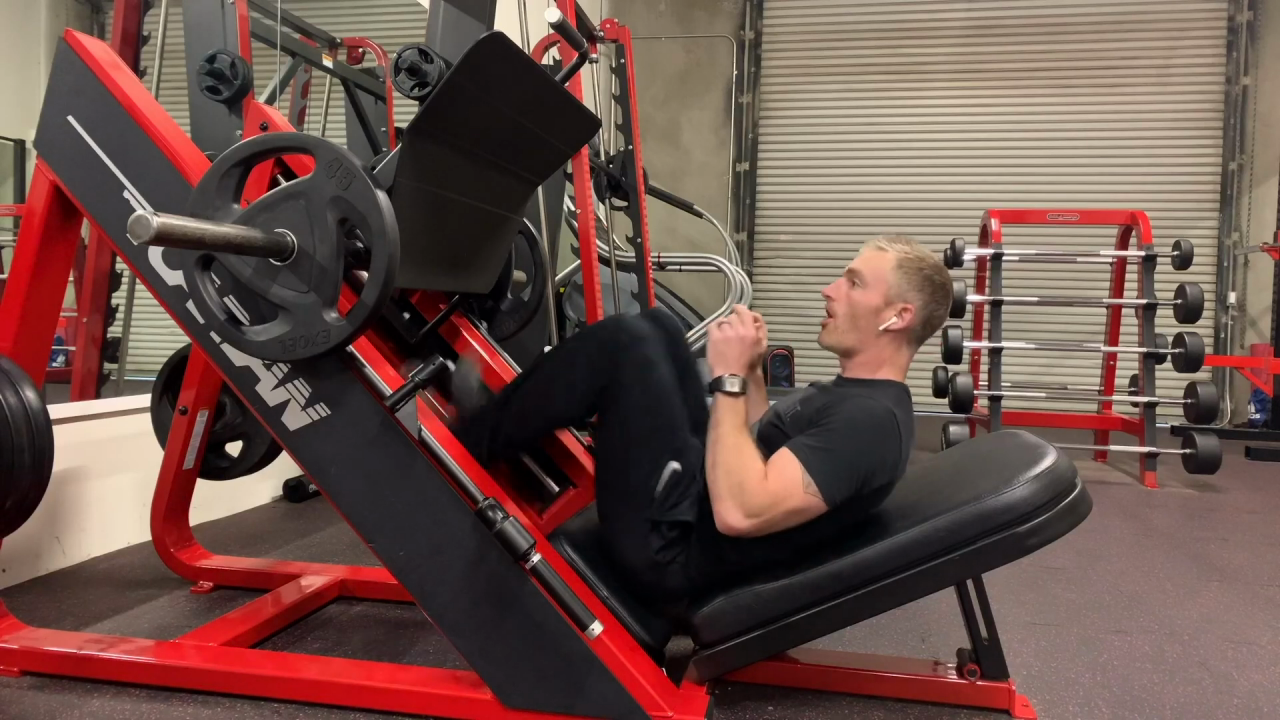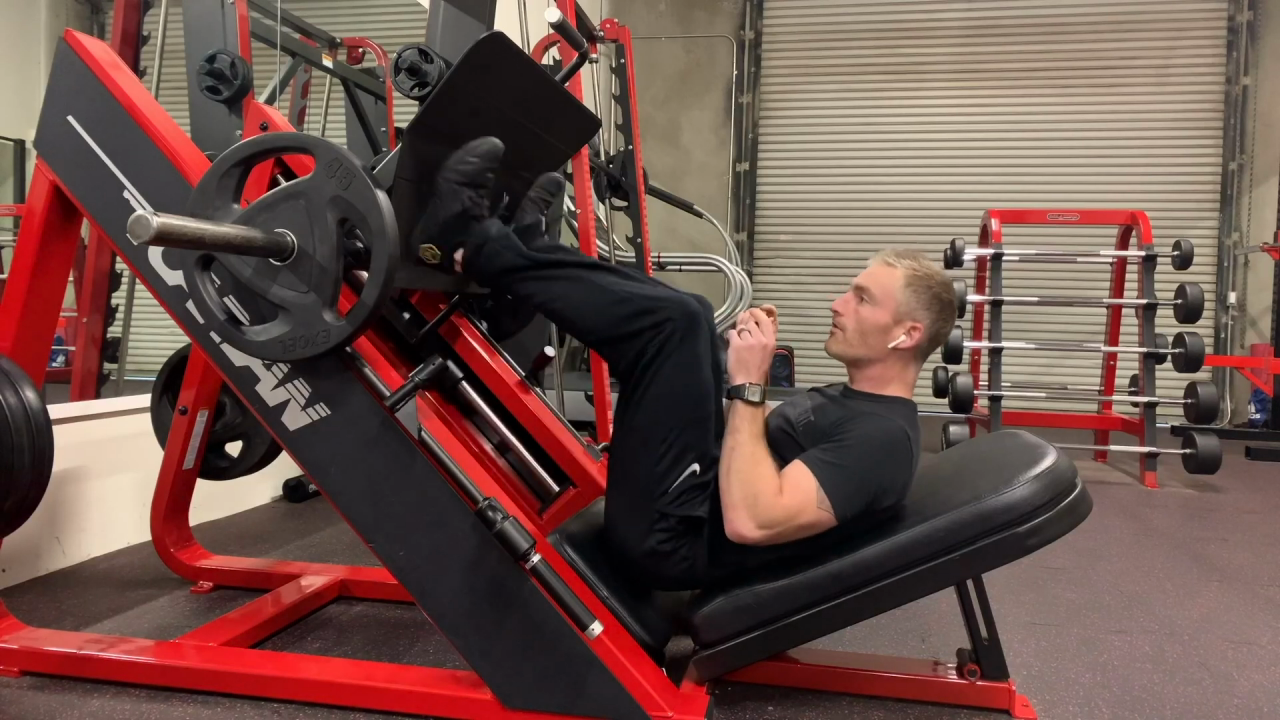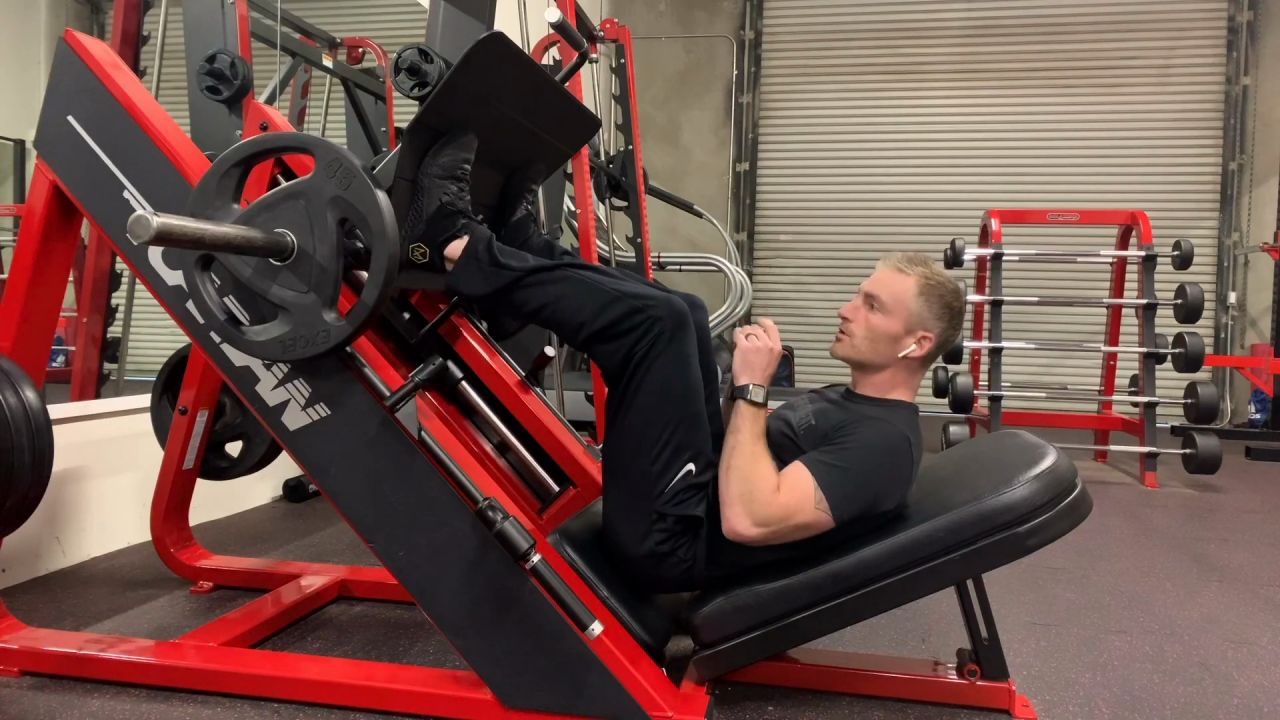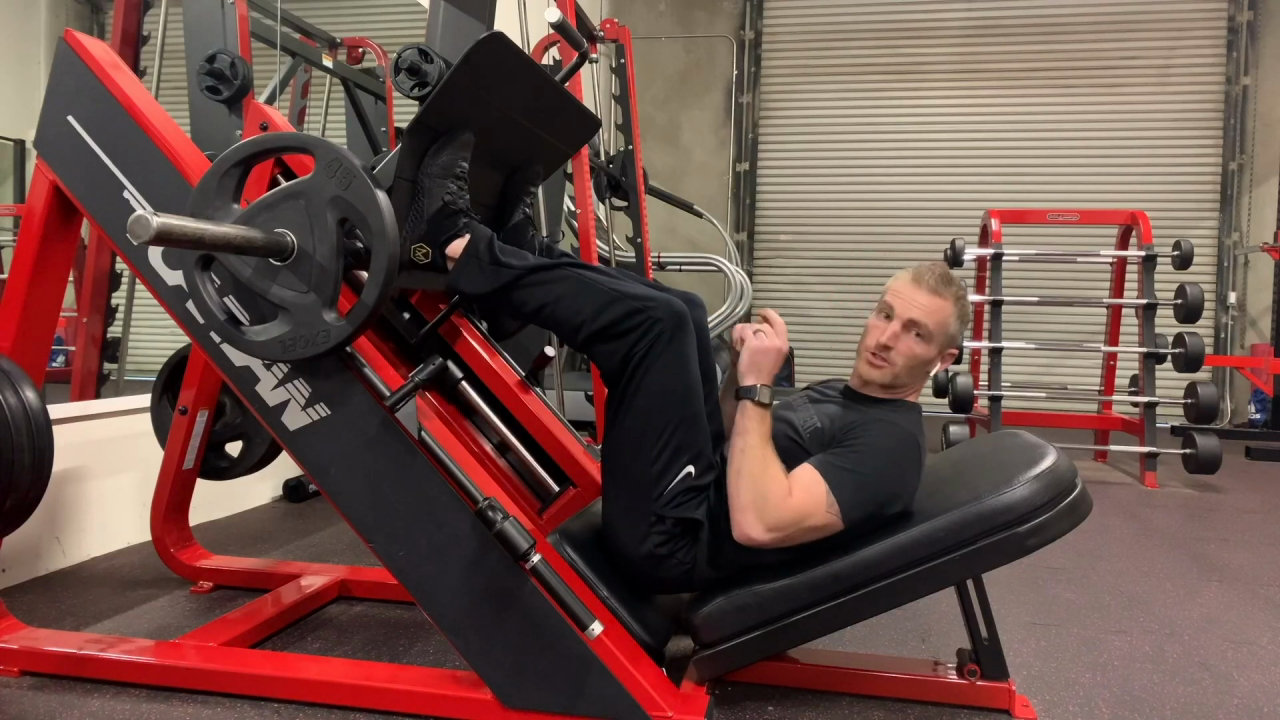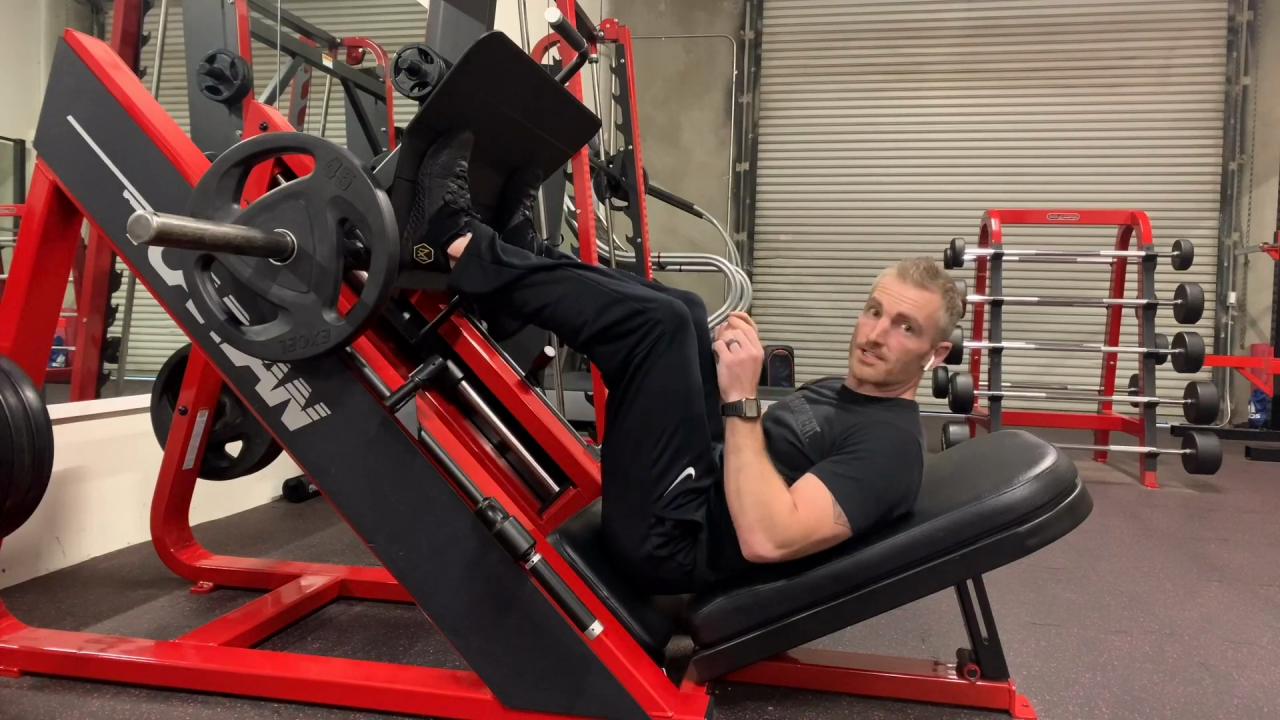
dt=0.3s
person 1, frame 1
left shoulder: (869, 421)
right shoulder: (853, 394)
left elbow: (738, 512)
left wrist: (727, 379)
right wrist: (749, 372)
left hip: (672, 548)
left knee: (629, 343)
right knee: (656, 327)
left ankle: (481, 438)
person 1, frame 2
left shoulder: (881, 437)
right shoulder: (848, 403)
left elbow: (749, 521)
left wrist: (746, 386)
right wrist: (750, 361)
left hip: (673, 538)
right hip: (700, 493)
left knee: (670, 322)
right knee: (682, 317)
left ankle: (467, 241)
right ankle: (520, 247)
person 1, frame 3
left shoulder: (884, 440)
right shoulder: (846, 402)
left elbow: (747, 520)
left wrist: (750, 389)
right wrist: (750, 377)
left hip: (671, 537)
right hip: (696, 496)
left knee: (656, 320)
right knee: (677, 317)
left ankle: (454, 244)
right ankle: (520, 244)
person 1, frame 4
left shoulder: (890, 443)
right shoulder: (839, 394)
left elbow: (757, 524)
left wrist: (755, 387)
right wrist: (735, 372)
left hip: (670, 539)
right hip: (700, 496)
left knee: (654, 321)
right knee: (677, 314)
left ankle: (454, 244)
right ankle: (517, 245)
person 1, frame 5
left shoulder: (890, 445)
right shoulder: (834, 391)
left elbow: (765, 540)
left wrist: (740, 399)
right wrist: (730, 368)
left hip: (670, 541)
right hip: (700, 500)
left knee: (656, 321)
right knee: (676, 316)
left ankle: (457, 244)
right ankle: (518, 246)
